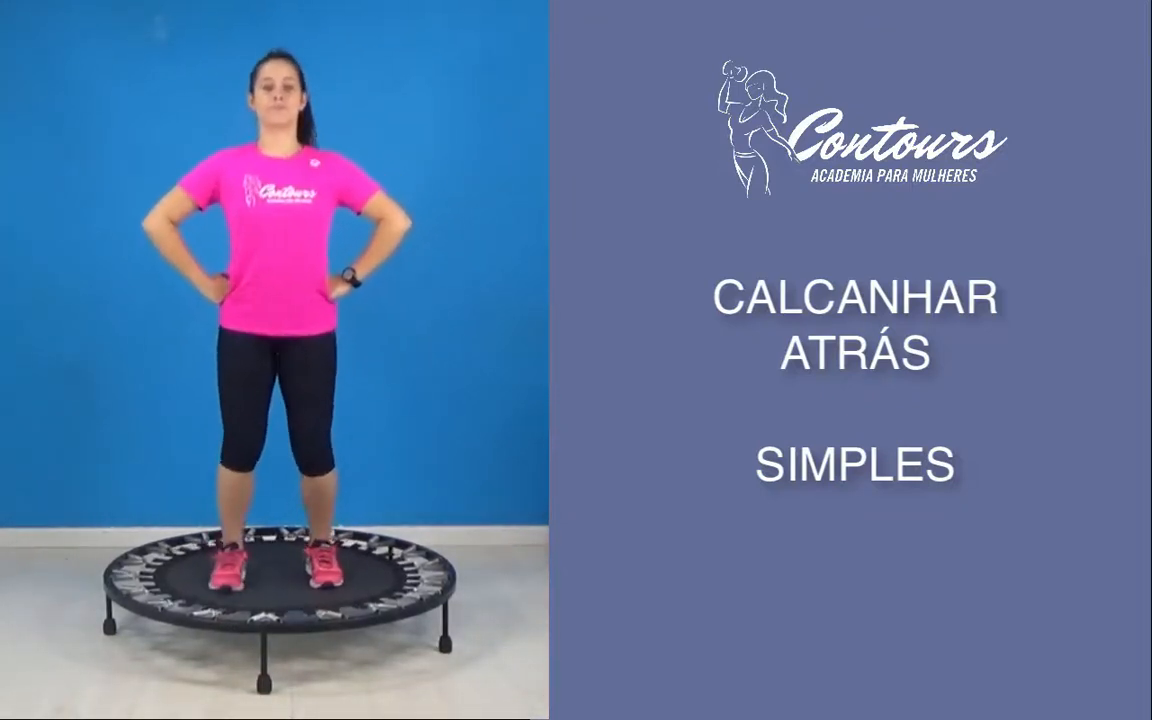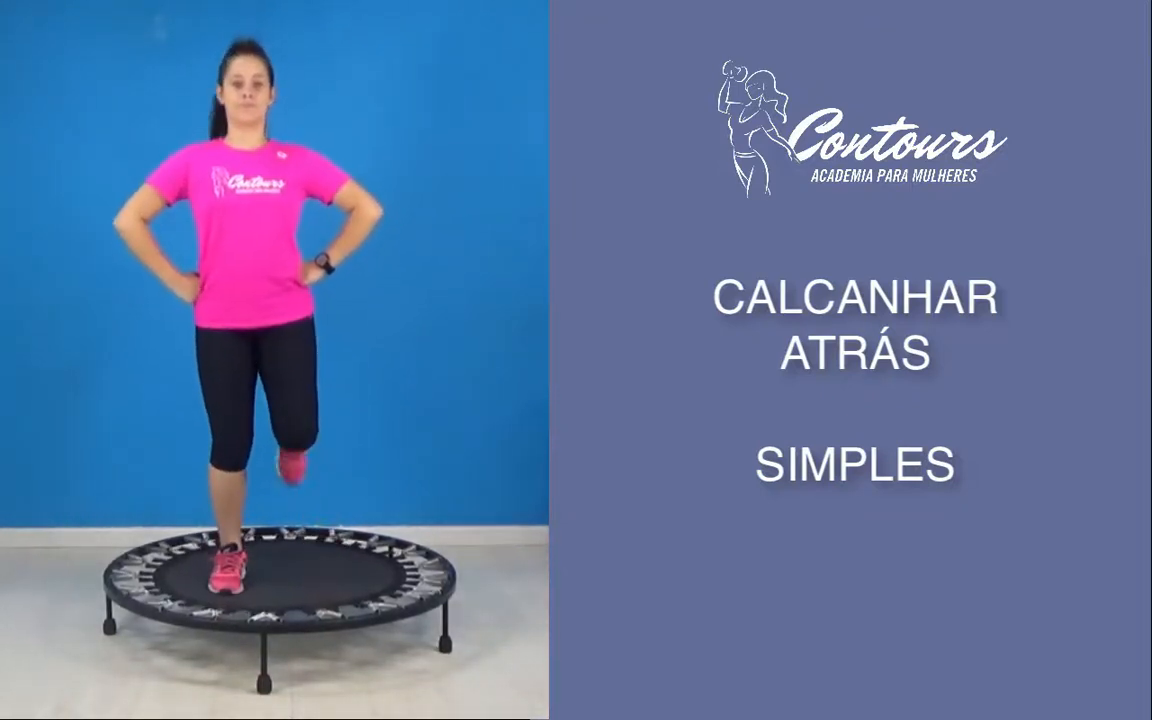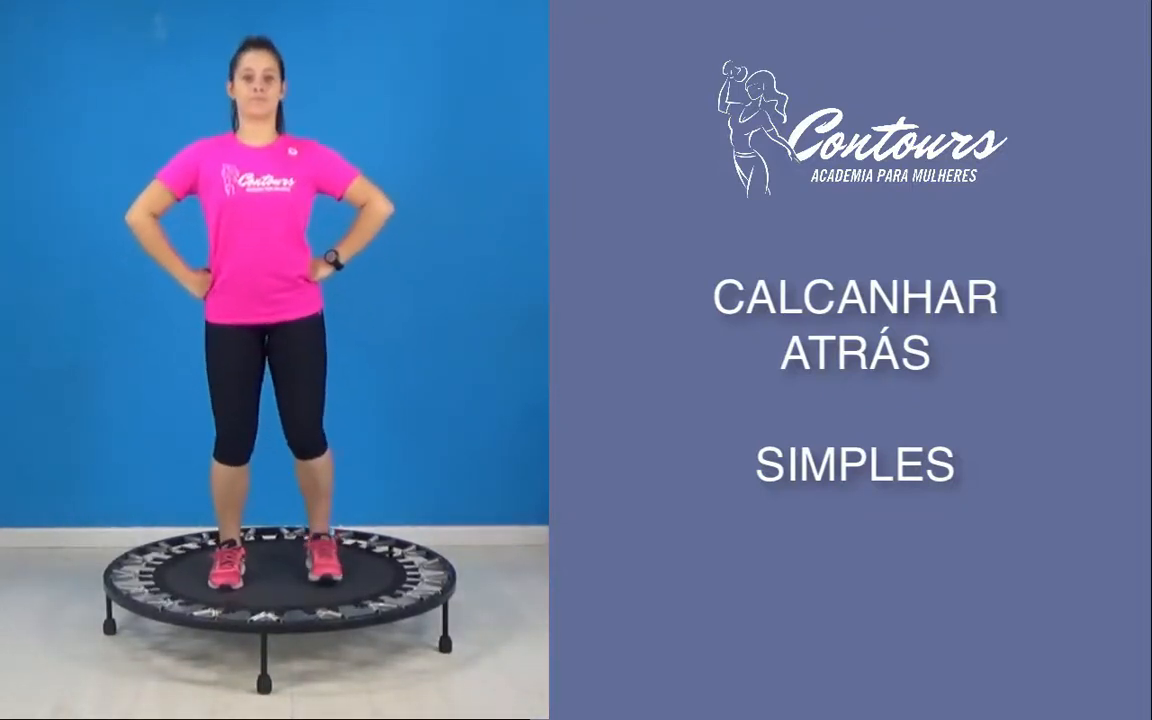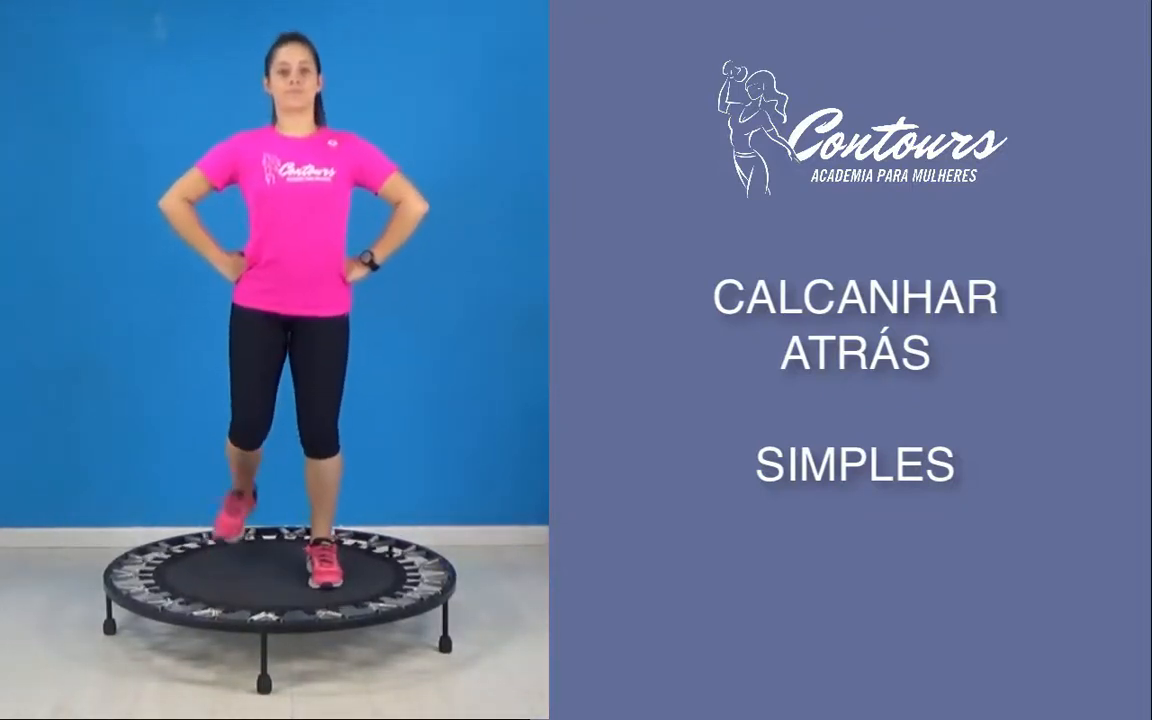
dt=0.4s
person 1, frame 1
left shoulder: (331, 169)
right shoulder: (225, 166)
left elbow: (396, 221)
right elbow: (158, 222)
left wrist: (350, 278)
right wrist: (205, 283)
left hip: (311, 331)
right hip: (243, 330)
left knee: (313, 447)
right knee: (241, 445)
left ankle: (322, 547)
right ankle: (231, 549)
person 1, frame 2
left shoulder: (298, 162)
right shoulder: (193, 161)
left elbow: (367, 209)
right elbow: (129, 220)
left wrist: (322, 266)
right wrist: (177, 281)
left hip: (288, 319)
right hip: (219, 324)
left knee: (298, 432)
right knee: (230, 443)
left ankle: (290, 451)
right ankle: (230, 550)
person 1, frame 3
left shoulder: (309, 157)
right shoulder: (203, 156)
left elbow: (378, 205)
right elbow: (140, 215)
left wrist: (332, 262)
right wrist: (188, 276)
left hip: (298, 316)
right hip: (229, 319)
left knee: (305, 433)
right knee: (233, 438)
left ankle: (320, 540)
right ankle: (229, 547)
person 1, frame 4
left shoulder: (349, 150)
right shoulder: (243, 148)
left elbow: (414, 204)
right elbow: (174, 201)
left wrist: (368, 262)
right wrist: (223, 261)
left hip: (326, 312)
right hip: (256, 308)
left knee: (320, 430)
right knee: (249, 423)
left ankle: (322, 544)
right ankle: (240, 493)
